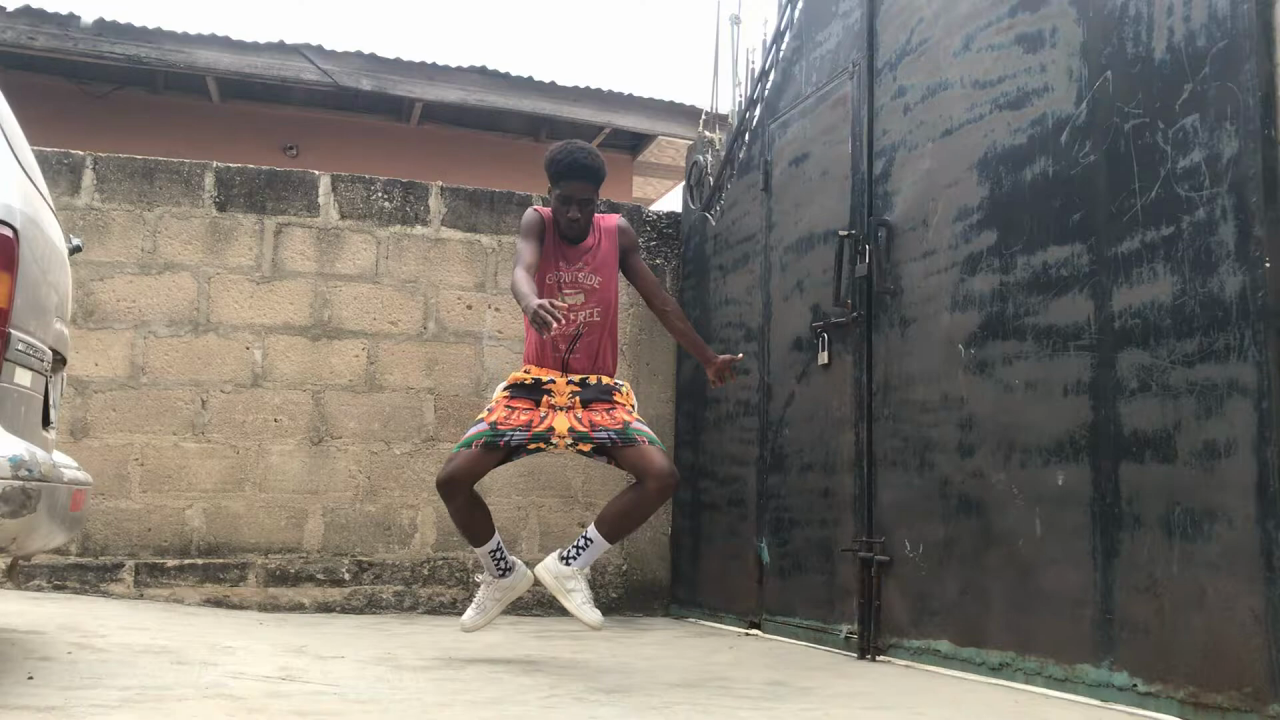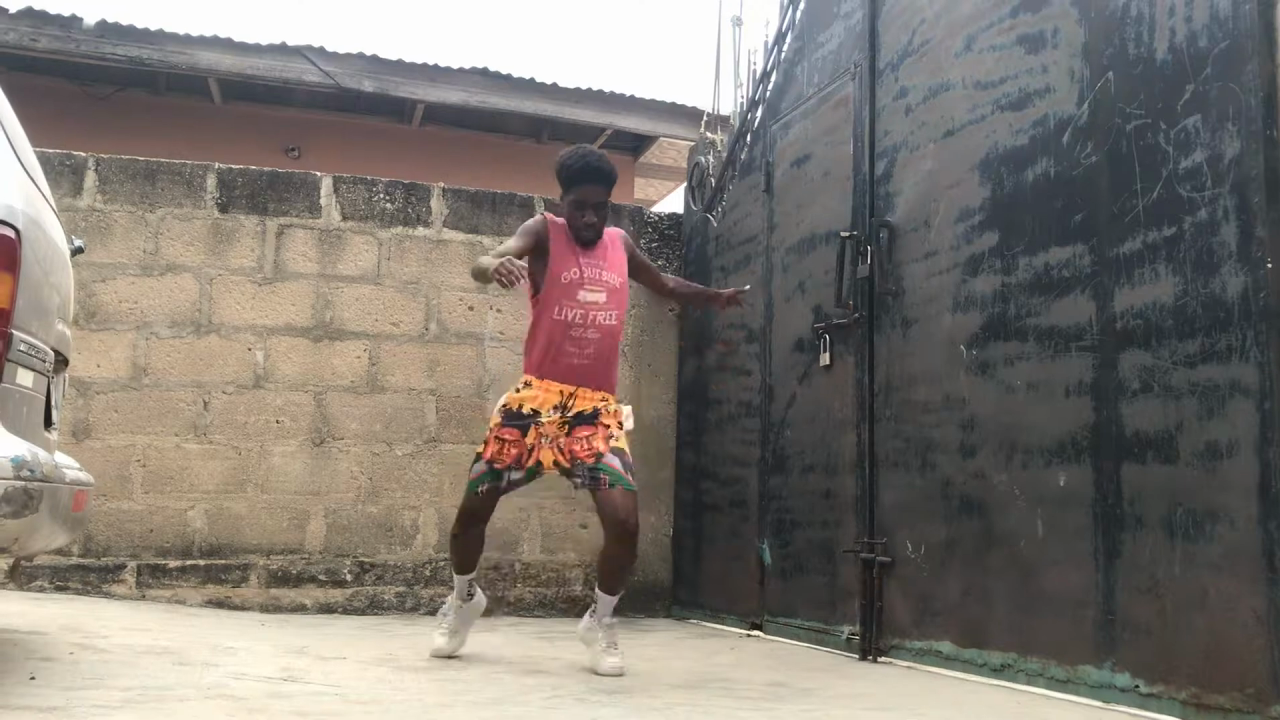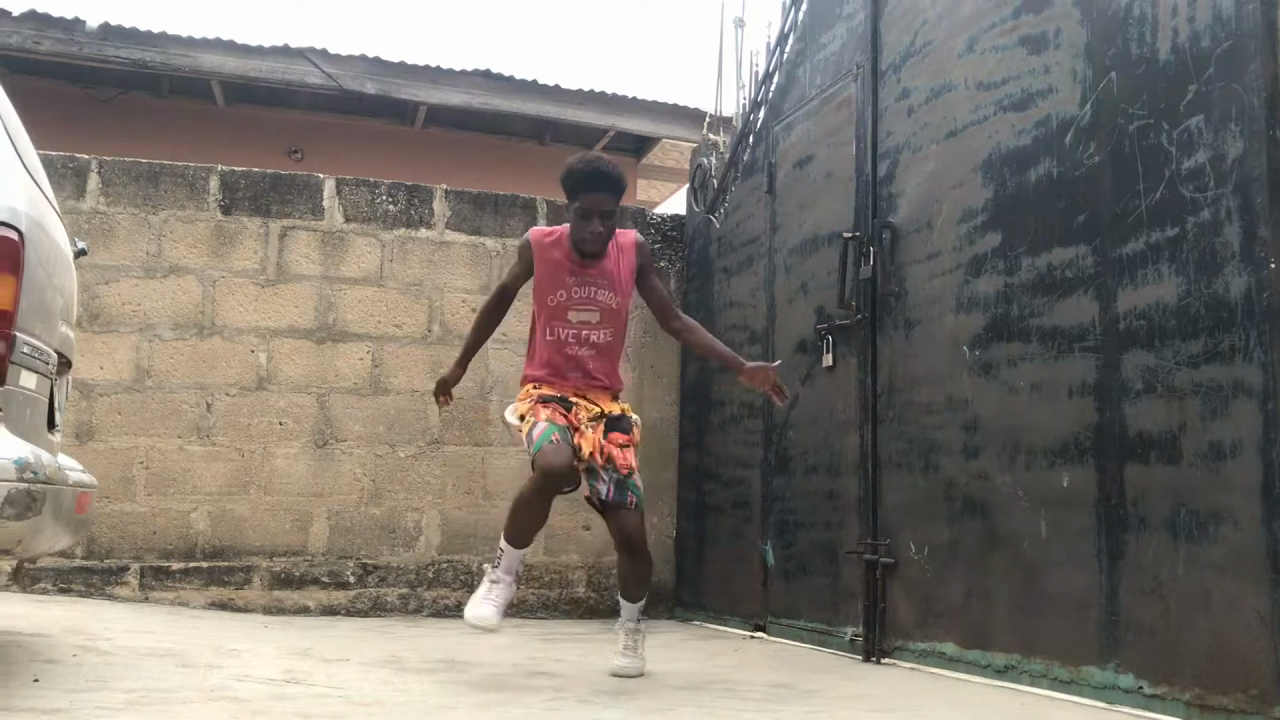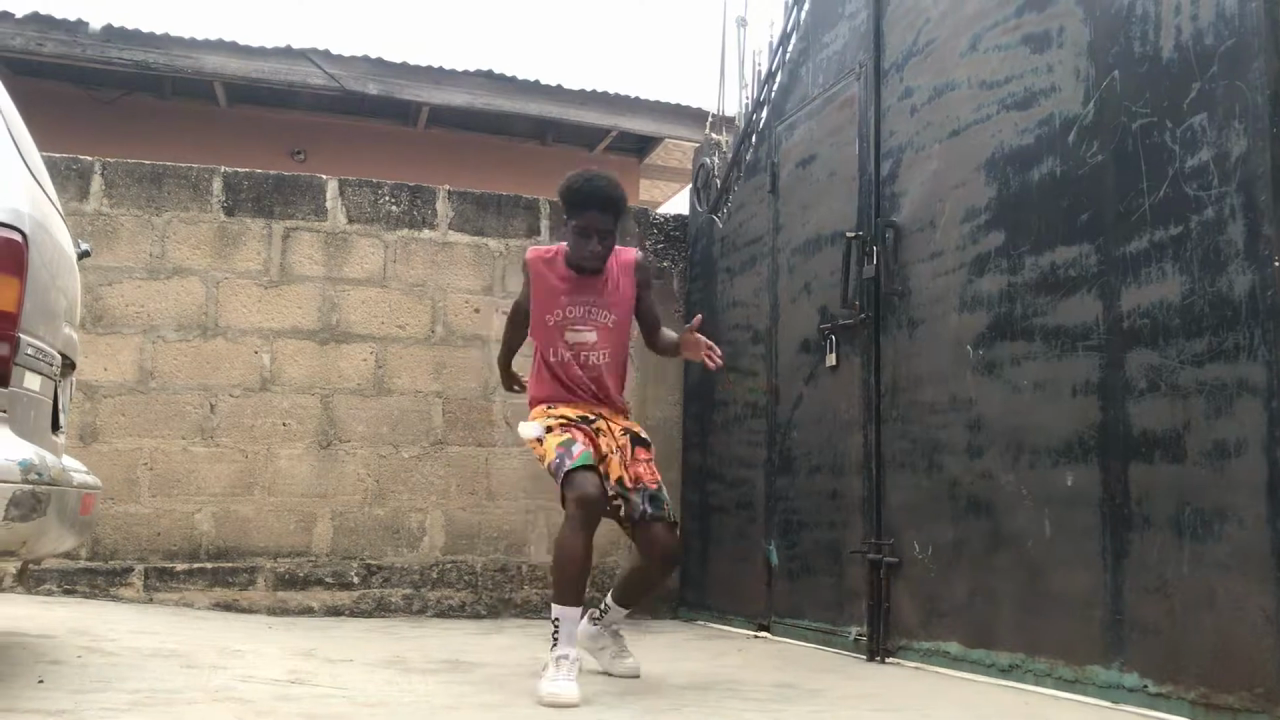
dt=0.2s
person 1, frame 1
left shoulder: (619, 233)
right shoulder: (538, 223)
left elbow: (657, 298)
right elbow: (520, 274)
left wrist: (707, 357)
right wrist: (532, 305)
left hip: (597, 387)
right hip: (537, 379)
left knee: (661, 475)
right knee: (454, 478)
left ankle: (571, 564)
right ankle: (503, 572)
person 1, frame 2
left shoulder: (619, 242)
right shoulder: (544, 231)
left elbow: (662, 282)
right elbow: (486, 265)
left wrist: (718, 297)
right wrist: (498, 267)
left hip: (598, 405)
right hip: (537, 396)
left knee: (622, 518)
right knee: (474, 507)
left ankle: (600, 622)
right ankle: (463, 599)
person 1, frame 3
left shoulder: (635, 250)
right shoulder: (537, 246)
left elbow: (671, 318)
right elbow: (500, 299)
left wrist: (741, 366)
right wrist: (459, 365)
left hip: (606, 405)
right hip: (548, 396)
left knee: (631, 536)
right knee: (552, 466)
left ankle: (631, 627)
right ankle: (502, 571)
person 1, frame 4
left shoulder: (635, 268)
right shoulder: (537, 263)
left elbow: (655, 334)
right elbow: (520, 318)
left wrist: (687, 344)
right wrist: (505, 368)
left hip: (617, 419)
right hip: (559, 415)
left knee: (665, 546)
right knee: (588, 505)
left ankle: (605, 624)
right ankle: (563, 651)
